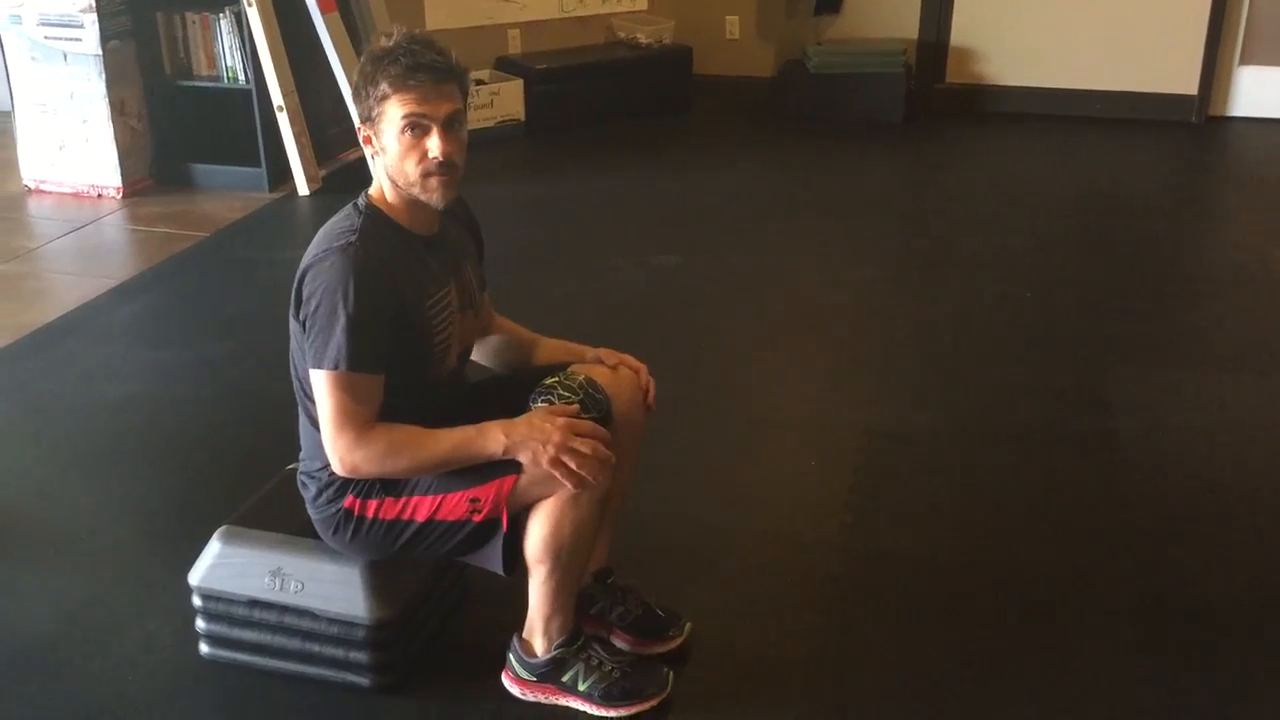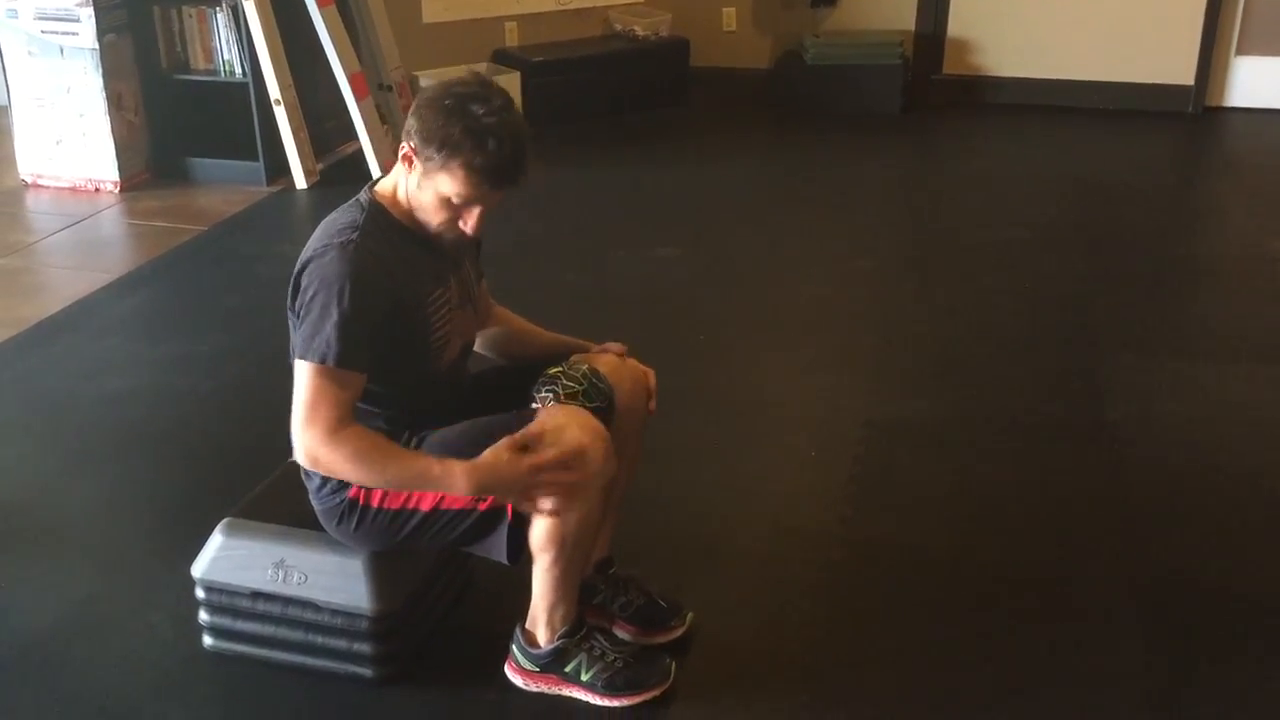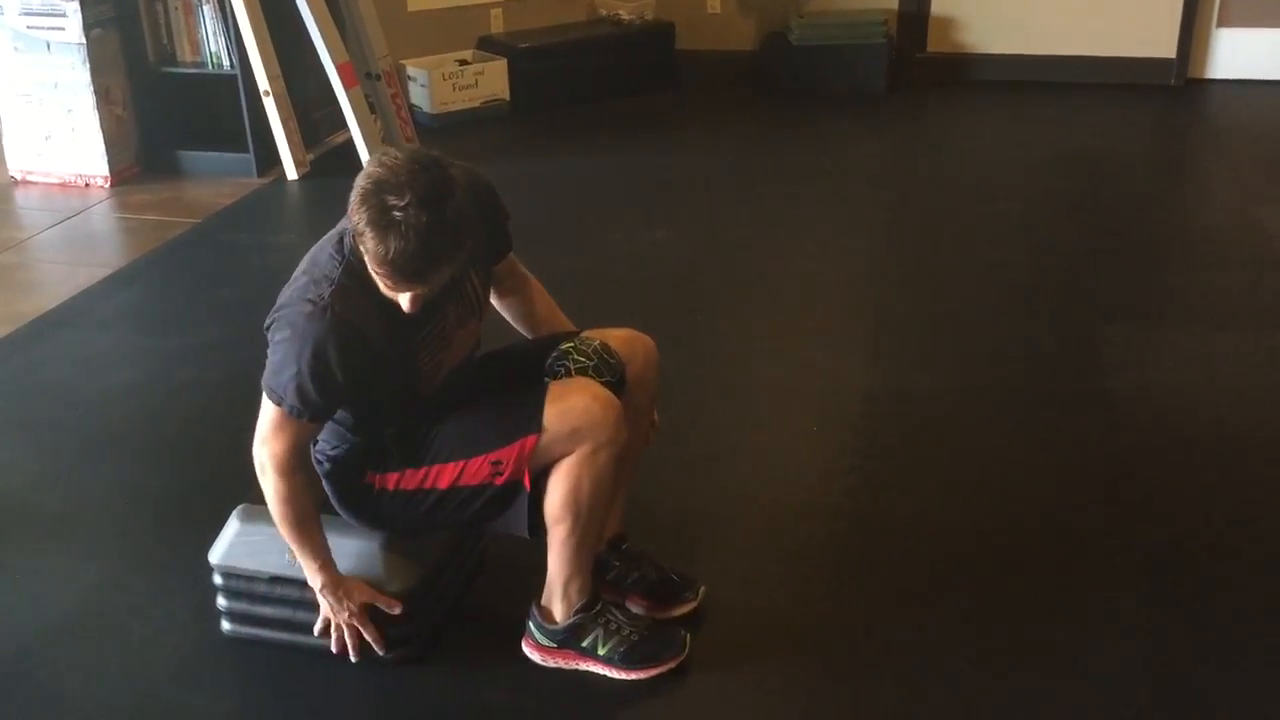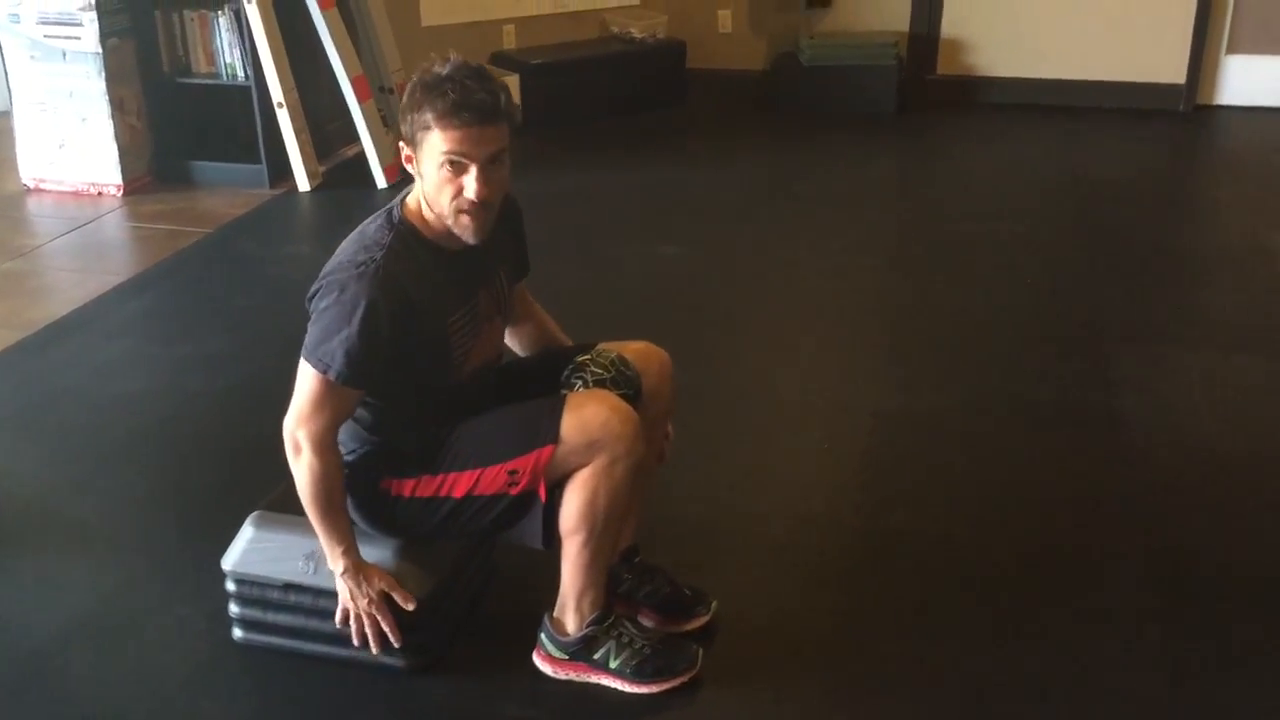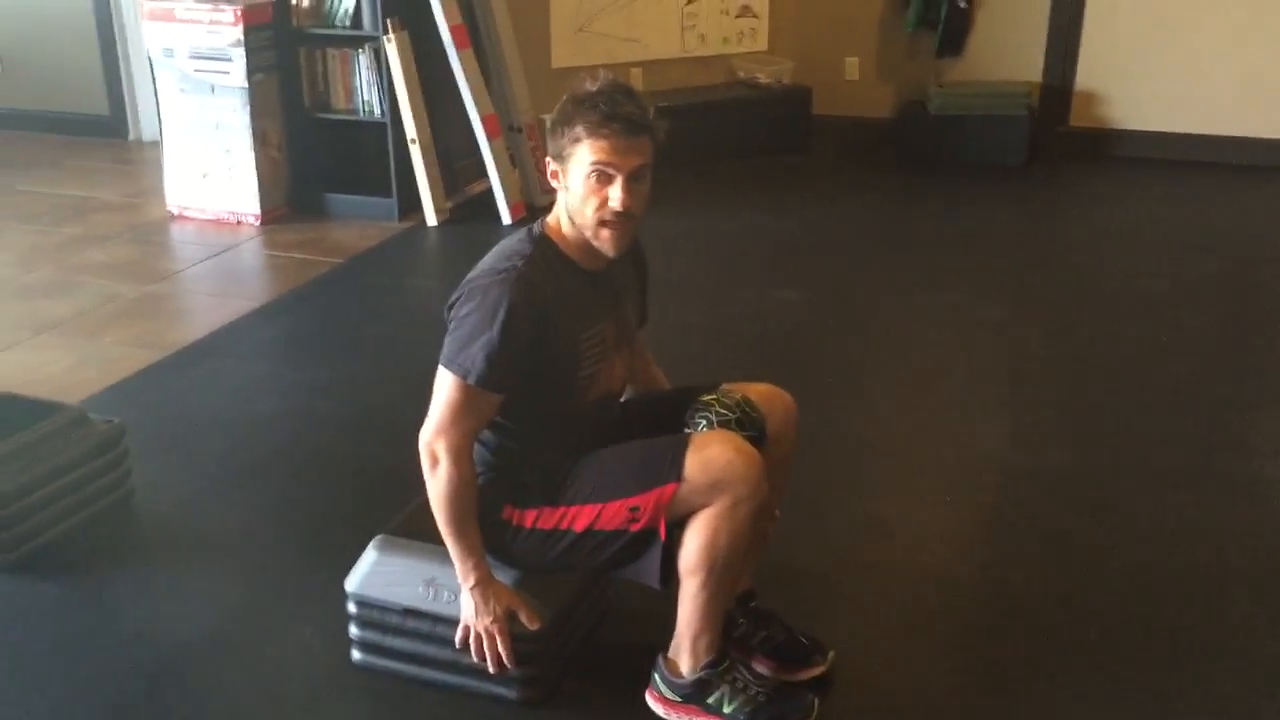
dt=1s
person 1, frame 1
left shoulder: (451, 216)
right shoulder: (350, 266)
left elbow: (481, 332)
right elbow: (351, 449)
left wrist: (587, 354)
right wrist: (509, 436)
left hip: (435, 421)
right hip: (364, 489)
left knee: (617, 392)
right knee: (577, 466)
left ankle: (589, 587)
right ankle: (544, 656)
person 1, frame 2
left shoulder: (443, 218)
right shoulder: (349, 265)
left elbow: (481, 320)
right elbow: (317, 440)
left wrist: (585, 351)
right wrist: (471, 478)
left hip: (437, 412)
right hip: (366, 483)
left knee: (618, 384)
right knee: (580, 447)
left ankle: (589, 578)
right ankle: (547, 646)
person 1, frame 3
left shoulder: (468, 198)
right shoulder: (321, 319)
left elbow: (511, 282)
right elbow: (275, 454)
left wrist: (595, 367)
right wrist: (327, 583)
left hip: (453, 388)
right hip: (380, 461)
left knee: (633, 355)
right knee: (593, 418)
left ankle: (602, 554)
right ankle: (563, 622)
person 1, frame 4
left shoulder: (495, 212)
right shoulder: (371, 282)
left elbow: (517, 314)
right elbow: (306, 435)
left wrist: (593, 376)
right wrist: (348, 568)
left hip: (469, 398)
right hip: (400, 466)
left knee: (647, 368)
right knee: (610, 429)
left ankle: (616, 565)
right ankle: (576, 634)
person 1, frame 5
left shoulder: (619, 250)
right shoulder: (511, 292)
right elbow: (441, 445)
left wrist: (692, 434)
right wrist: (476, 584)
left hip: (588, 436)
right hip: (523, 495)
left knee: (771, 411)
right knee: (734, 471)
left ankle: (732, 610)
